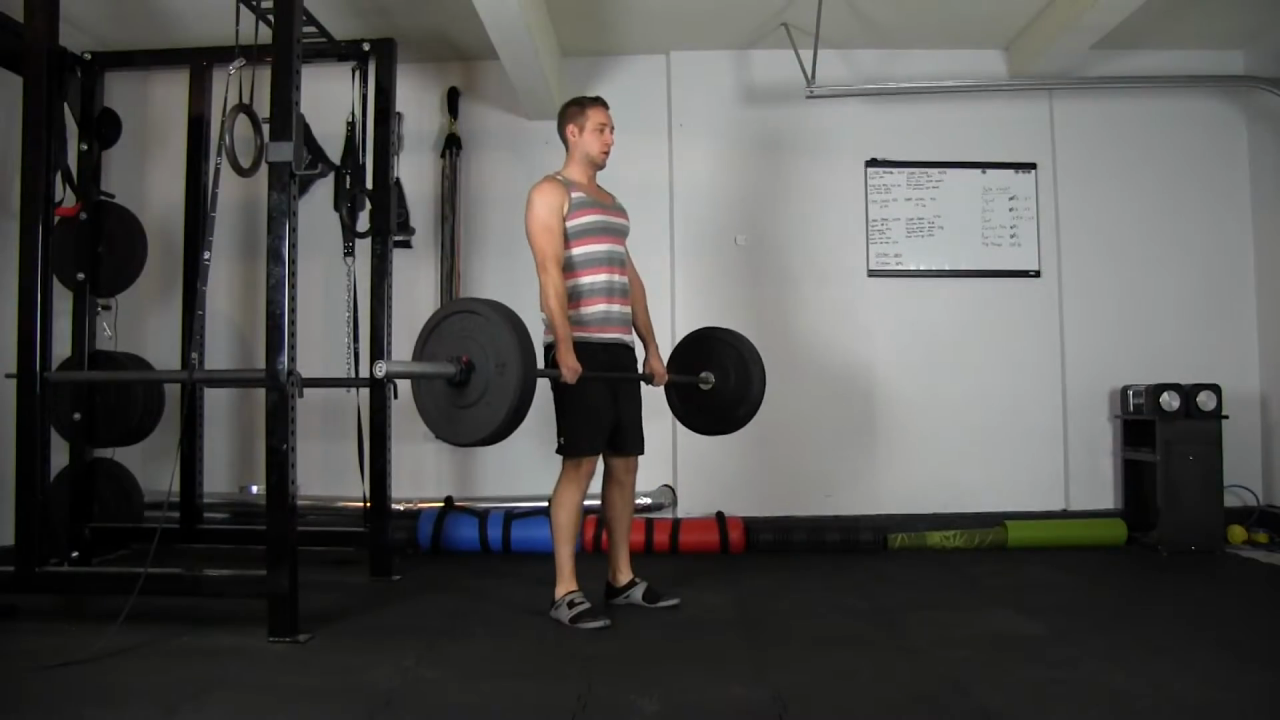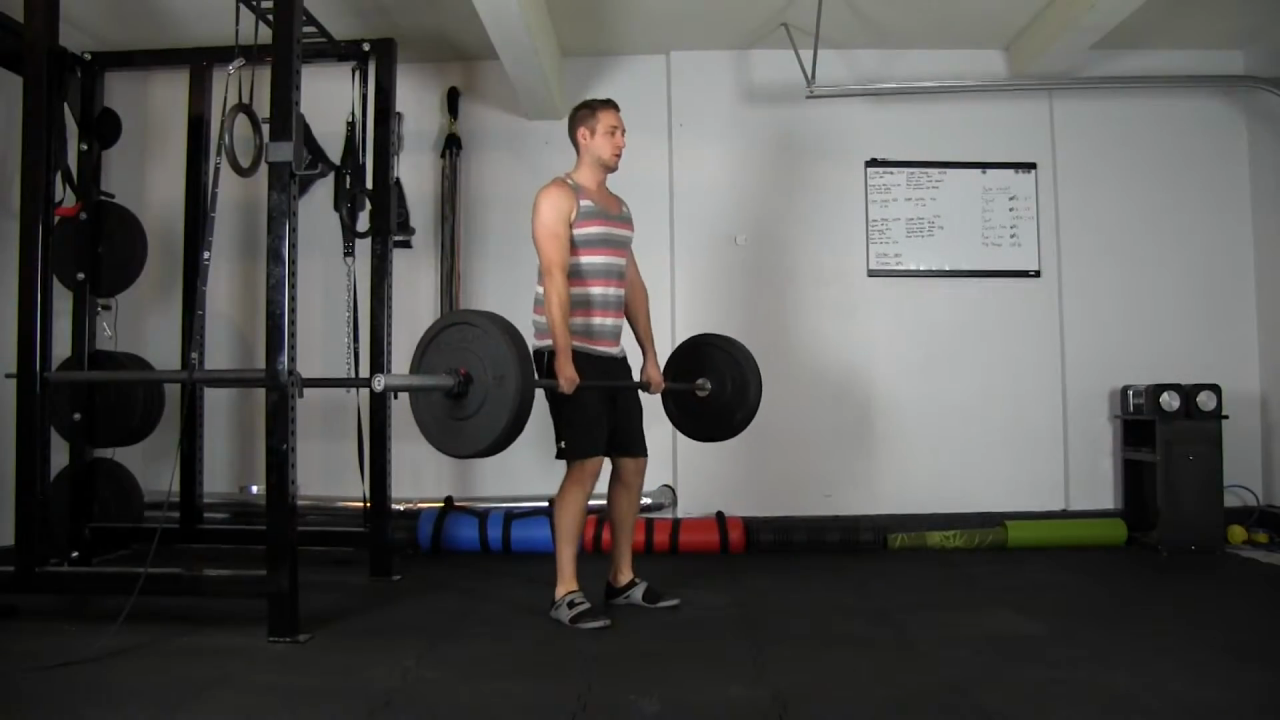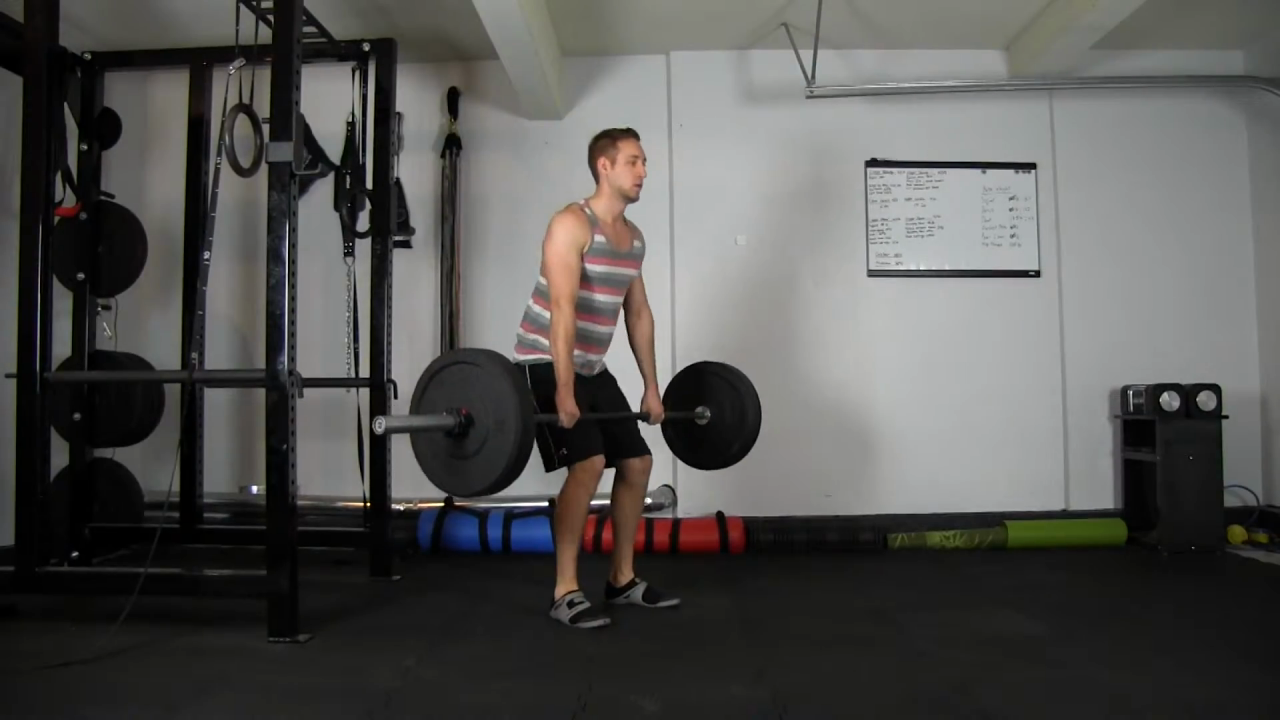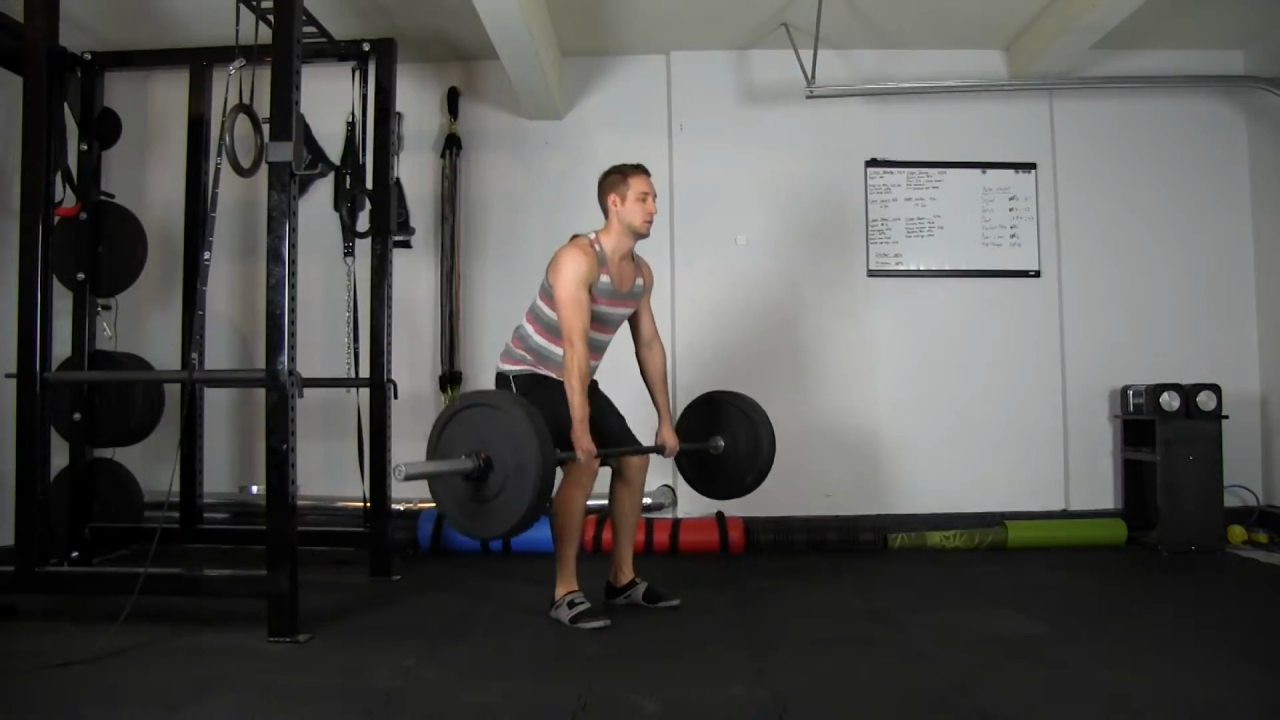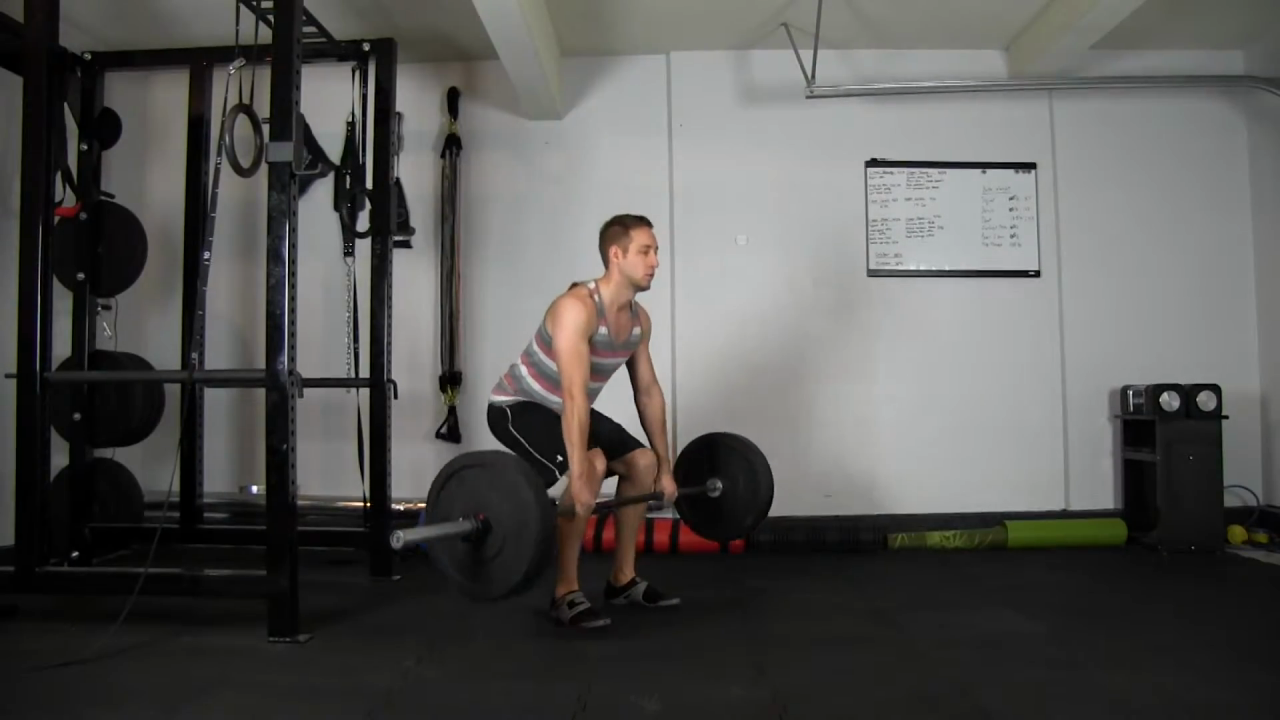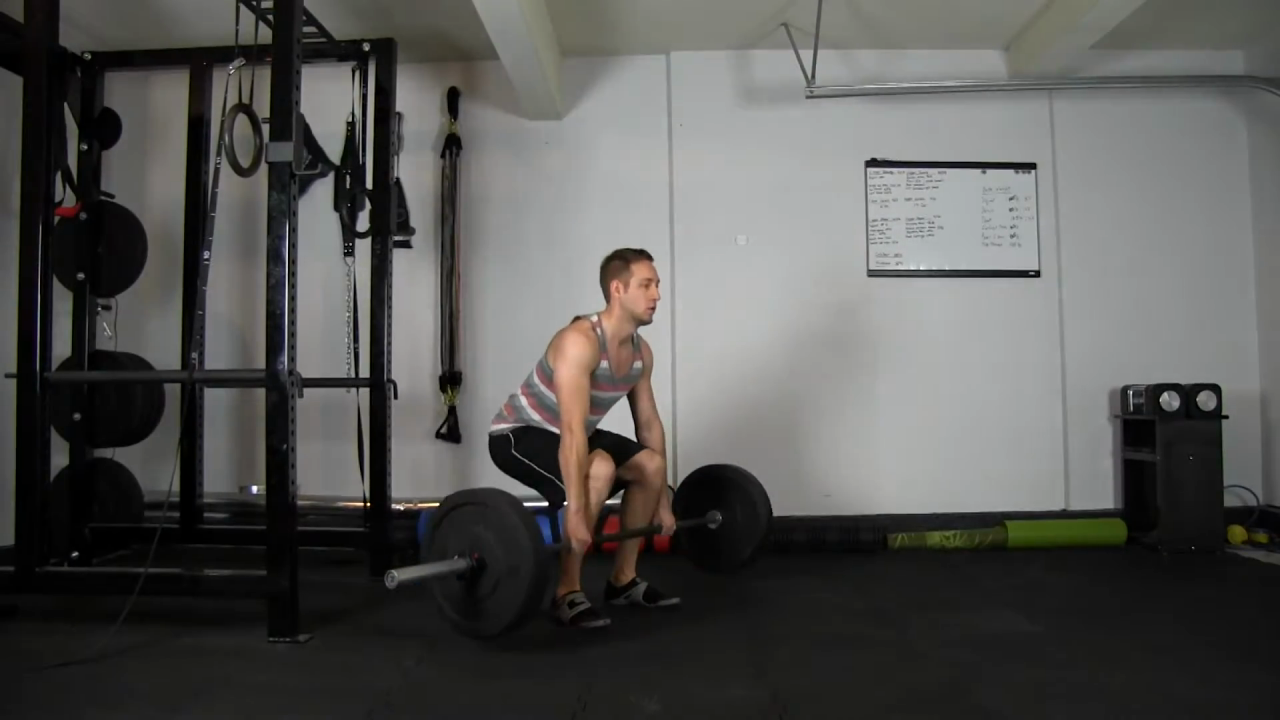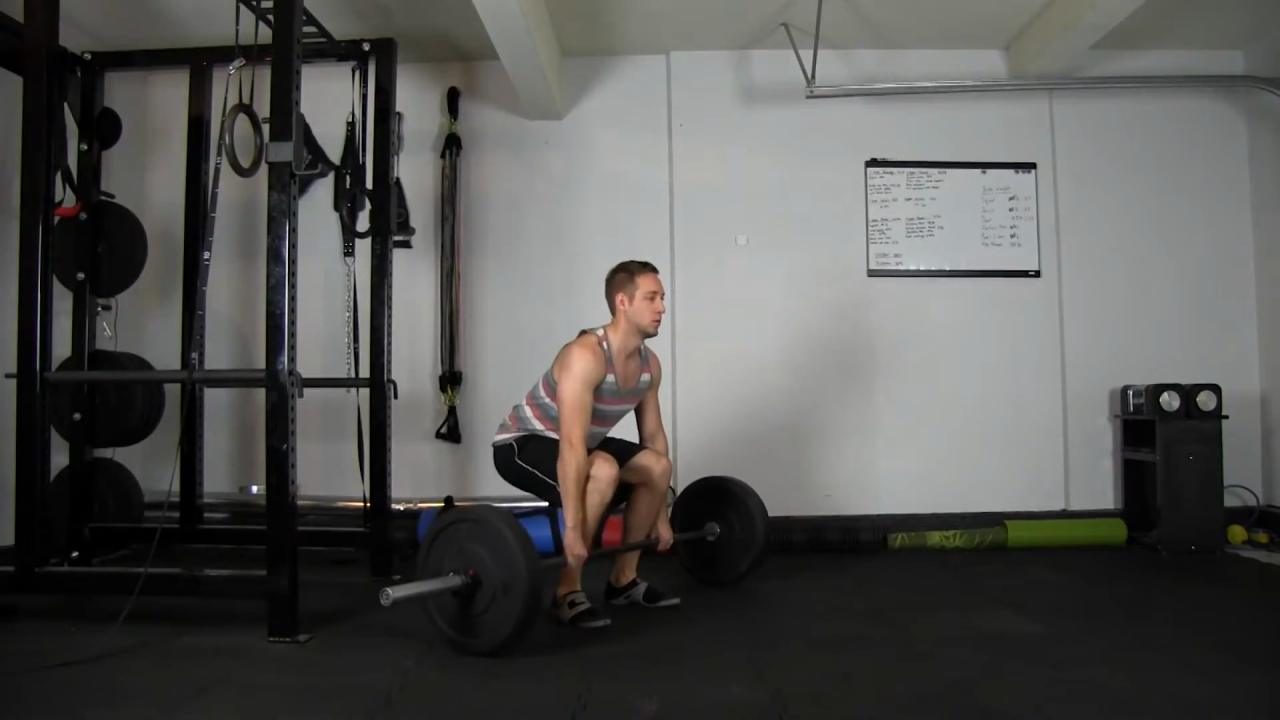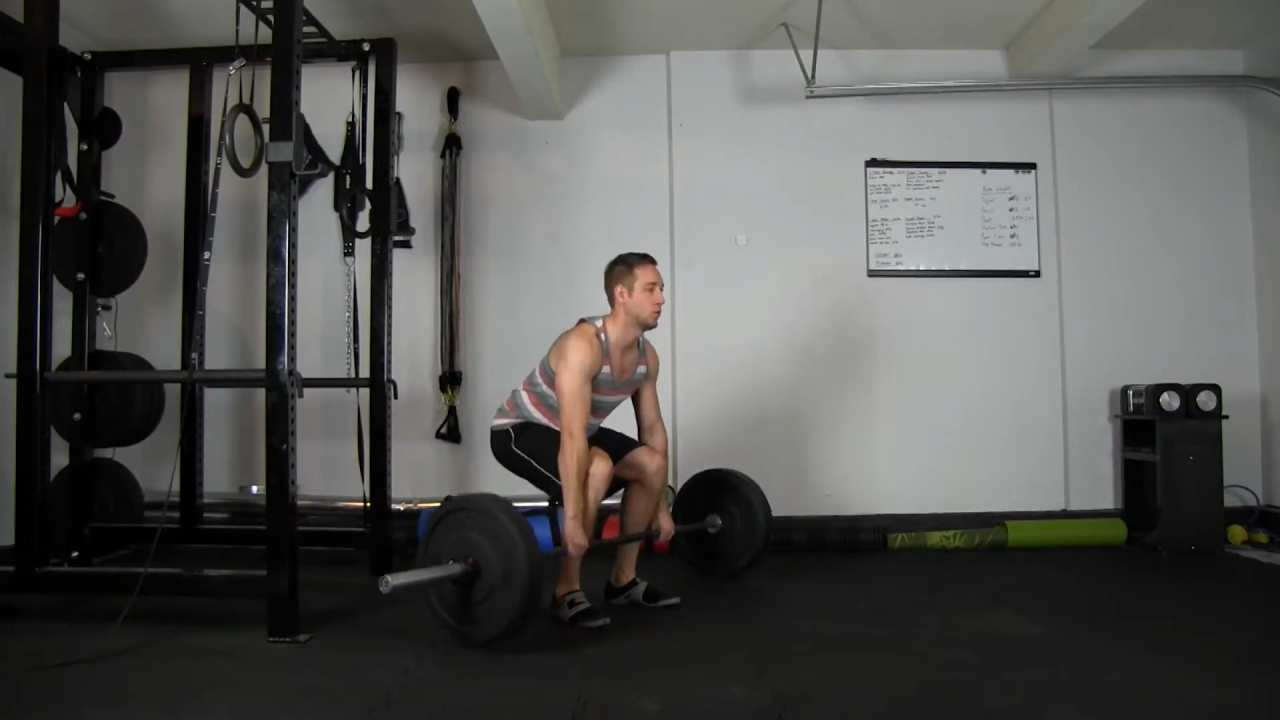
dt=0.4s
person 1, frame 1
left shoulder: (610, 201)
right shoulder: (551, 193)
right elbow: (551, 274)
left wrist: (651, 348)
right wrist: (565, 347)
left hip: (619, 348)
right hip: (580, 348)
left knee: (624, 463)
right knee: (580, 464)
left ankle: (622, 579)
right ankle: (565, 592)
person 1, frame 2
left shoulder: (619, 207)
right shoulder: (558, 196)
left elbow: (633, 284)
right elbow: (555, 278)
left wrist: (649, 356)
right wrist: (563, 356)
left hip: (610, 355)
right hip: (569, 354)
left knee: (631, 462)
right knee: (585, 464)
left ankle: (622, 580)
right ankle: (565, 593)
person 1, frame 3
left shoulder: (634, 236)
right shoulder: (572, 224)
left elbow: (639, 314)
right elbow: (562, 308)
left wrist: (651, 387)
right wrist: (563, 388)
left hip: (593, 368)
right hip: (545, 364)
left knee: (636, 463)
right knee: (588, 464)
left ankle: (623, 579)
right ankle: (565, 593)
person 1, frame 4
left shoulder: (641, 271)
right shoulder: (579, 258)
left elbow: (649, 345)
right elbow: (574, 343)
left wrist: (665, 420)
right wrist: (579, 423)
left hip: (573, 379)
right hip: (526, 375)
left knee: (633, 460)
right knee: (582, 461)
left ankle: (622, 579)
right ankle: (566, 593)
person 1, frame 5
left shoulder: (639, 319)
right shoulder: (578, 307)
left elbow: (648, 391)
right elbow: (574, 396)
left wrist: (665, 466)
right wrist: (579, 474)
left hip: (561, 409)
right hip: (518, 406)
left knee: (642, 462)
right knee: (591, 465)
left ankle: (623, 579)
right ankle: (566, 593)
person 1, frame 6
left shoulder: (641, 351)
right shoulder: (580, 341)
left elbow: (649, 424)
right elbow: (573, 432)
left wrist: (662, 502)
right wrist: (576, 512)
left hip: (565, 435)
right hip: (518, 434)
left knee: (652, 466)
right knee: (599, 469)
left ankle: (623, 580)
right ankle: (568, 593)
person 1, frame 7
left shoulder: (649, 364)
right shoulder: (586, 356)
left elbow: (653, 436)
right elbow: (571, 447)
left wrist: (660, 516)
right wrist: (573, 529)
right hip: (522, 445)
left knee: (658, 468)
right knee: (604, 471)
left ankle: (624, 580)
right ankle: (568, 593)
person 1, frame 8
left shoulder: (646, 355)
right shoulder: (583, 346)
left elbow: (652, 428)
right elbow: (572, 438)
left wrist: (662, 507)
right wrist: (573, 520)
left hip: (569, 429)
right hip: (519, 429)
left knee: (651, 466)
right knee: (597, 470)
left ankle: (623, 580)
right ankle: (567, 593)
